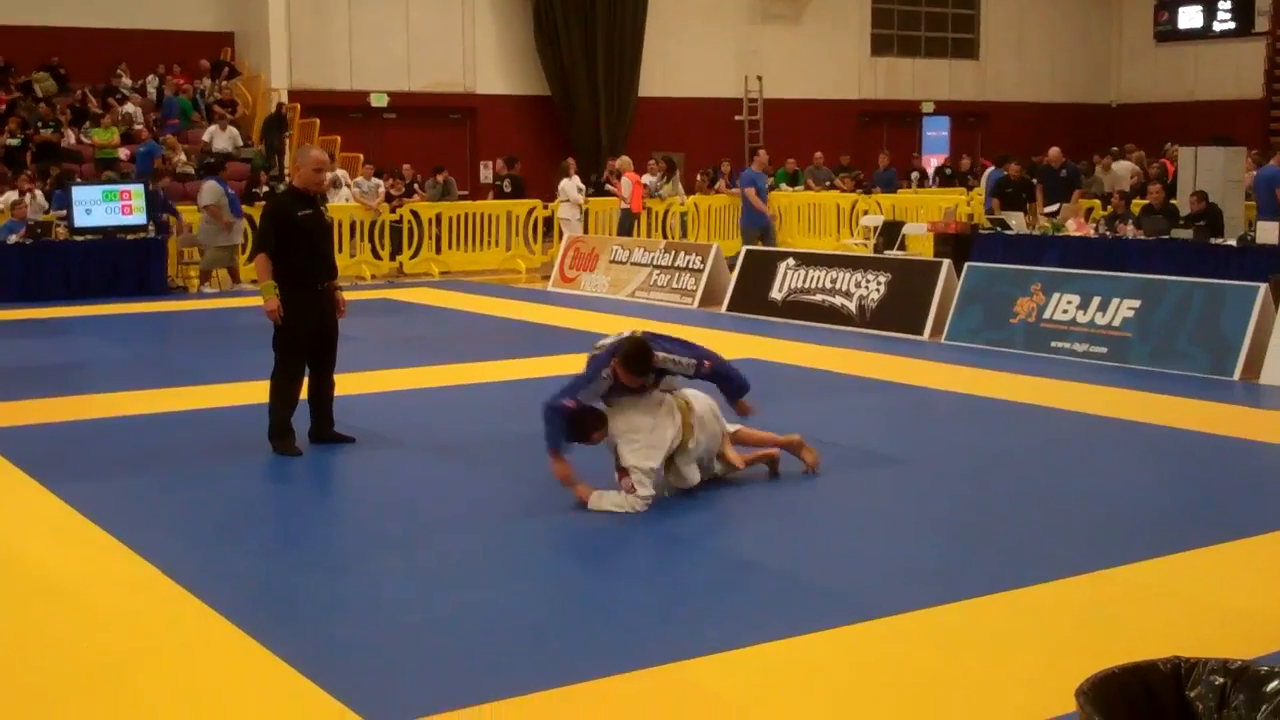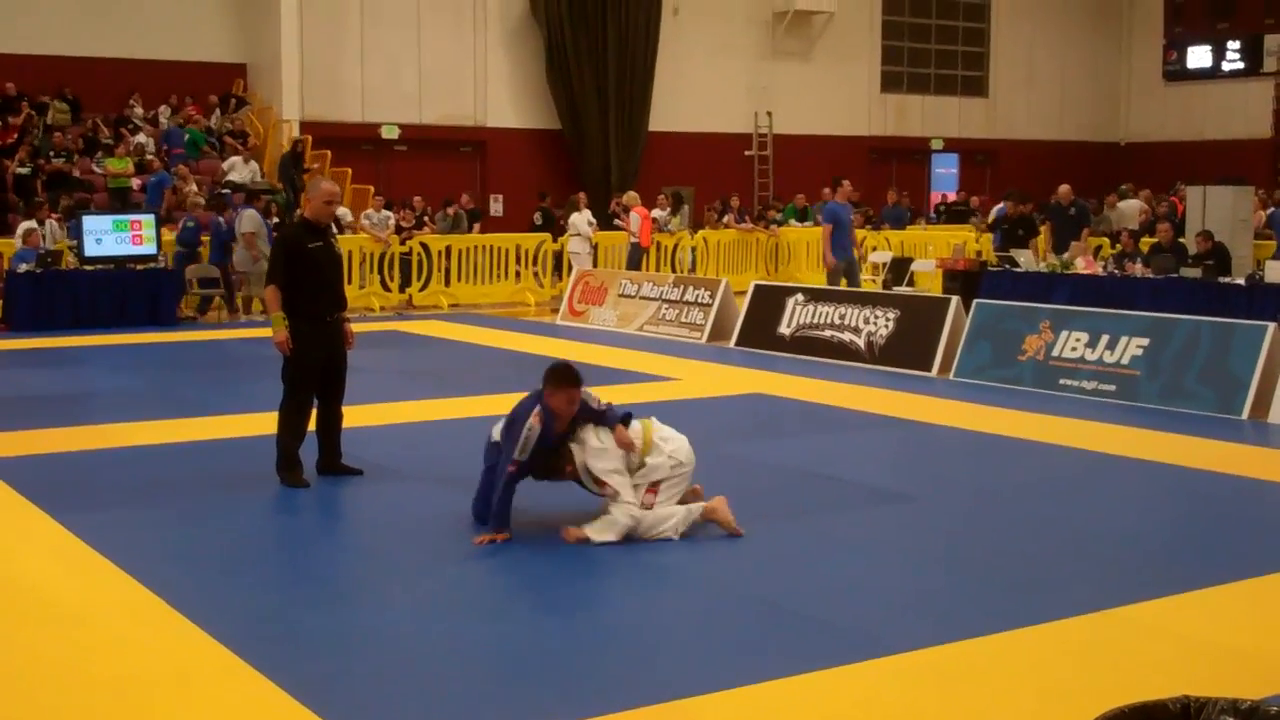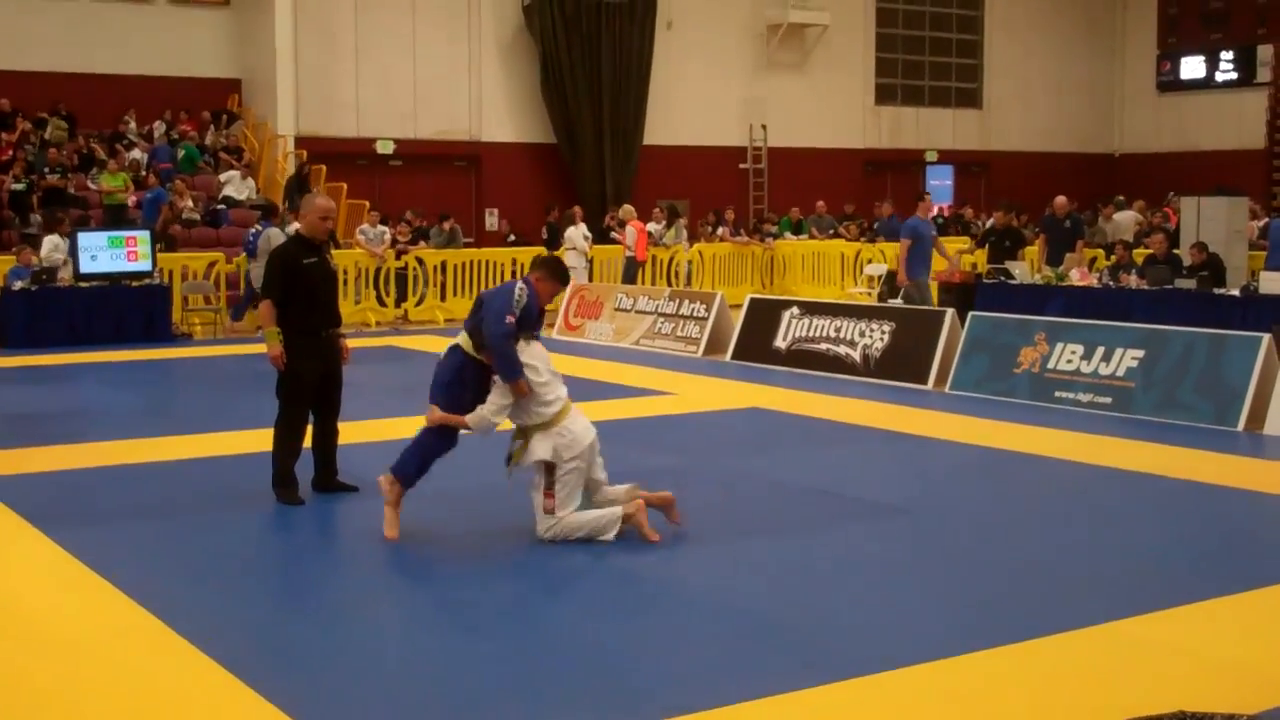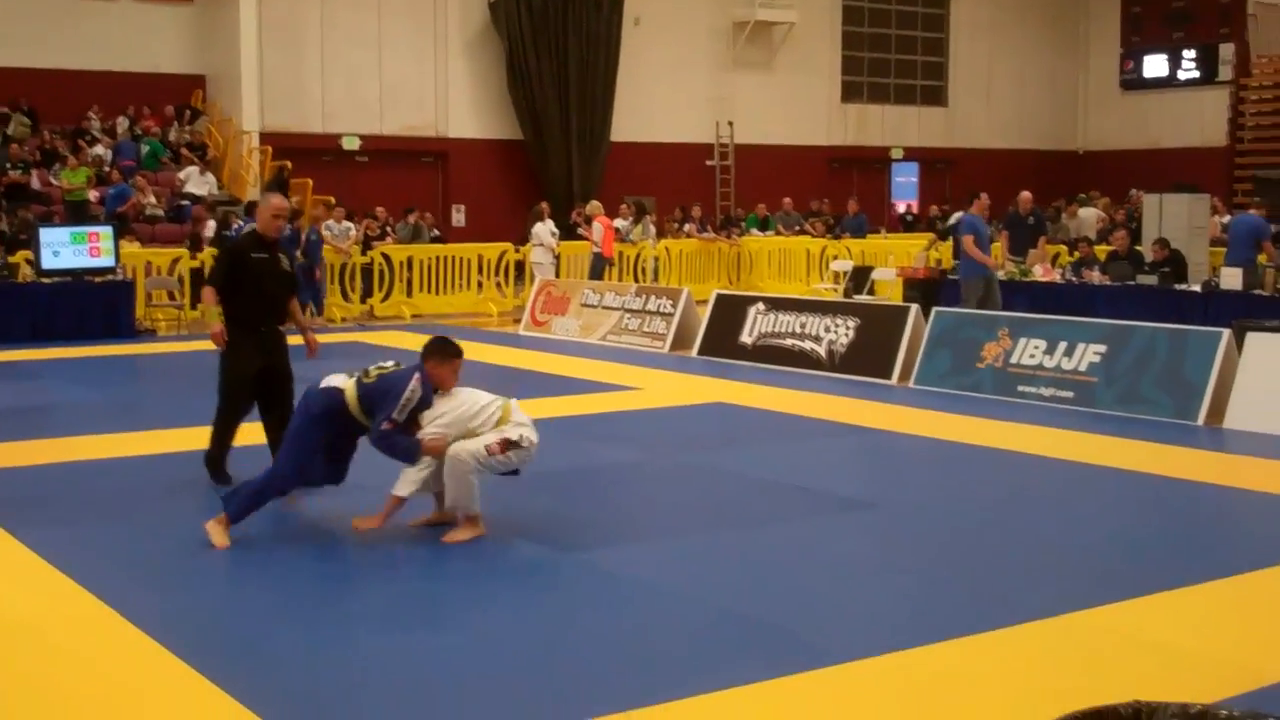
dt=0.7s
person 1, frame 1
left shoulder: (319, 204)
right shoulder: (279, 206)
right elbow: (262, 254)
left wrist: (335, 288)
right wrist: (269, 293)
left hip: (322, 297)
right hip: (293, 299)
left knee: (324, 366)
right knee: (289, 369)
left ankle: (322, 428)
right ankle: (280, 435)
person 1, frame 2
left shoulder: (329, 236)
right shoulder: (290, 237)
right elbow: (273, 285)
left wrist: (343, 319)
right wrist: (278, 324)
left hip: (331, 328)
right hip: (303, 330)
left knee: (332, 398)
right knee: (297, 400)
left ankle: (330, 460)
right ankle: (288, 466)
person 1, frame 3
left shoulder: (324, 251)
right shoulder: (285, 254)
right elbow: (267, 300)
left wrist: (338, 335)
right wrist: (272, 339)
left hip: (326, 343)
right hip: (298, 346)
left knee: (328, 414)
right knee: (293, 416)
left ankle: (326, 477)
right ankle: (284, 483)
person 1, frame 4
left shoulder: (282, 254)
right shoulder: (237, 249)
left elbow: (289, 297)
right elbow: (211, 286)
left wrist: (305, 330)
right wrist: (215, 319)
left hip: (272, 338)
right hip: (240, 339)
left knee: (280, 406)
right knee: (233, 404)
right ankle: (215, 460)
person 2, frame 1
left shoulder: (662, 357)
right shoulder: (600, 374)
left elbow: (708, 362)
right elbow: (556, 408)
left wrist: (736, 398)
right wrist: (558, 458)
person 2, frame 2
left shoulder: (576, 397)
right shoulder: (530, 423)
left elbow: (602, 411)
right elbow: (508, 476)
left wrist: (618, 428)
right wrist: (498, 526)
right hip: (506, 447)
right knee: (483, 513)
person 2, frame 3
left shoulder: (533, 307)
right shoulder: (517, 292)
right elbow: (498, 336)
right wrist: (515, 378)
left hip: (480, 373)
right hip: (460, 369)
left knee: (444, 433)
right knee: (441, 432)
left ankle: (394, 482)
right ankle: (394, 495)
person 2, frame 4
left shoulder: (416, 378)
right shoulder: (413, 386)
left elbow: (398, 423)
right elbow: (382, 435)
right wrist: (422, 447)
left hip: (340, 409)
right hip: (323, 407)
left knee: (331, 471)
right knee: (286, 473)
right ankle: (222, 520)
person 3, frame 1
left shoulder: (633, 450)
right shoulder: (613, 410)
left elbow: (638, 501)
left wrist: (591, 497)
left hip: (695, 434)
right hip: (689, 402)
right knee: (726, 434)
left ankle: (765, 456)
right ankle: (792, 442)
person 3, frame 2
left shoulder: (598, 462)
right shoulder: (571, 443)
left elbow: (629, 516)
left wrist: (585, 532)
left hip: (670, 456)
right hip: (659, 442)
left knee: (637, 522)
left ankle: (707, 509)
right ankle: (686, 496)
person 3, frame 3
right shoulder: (531, 347)
left elbow: (487, 420)
left wrist: (441, 418)
left hip: (561, 441)
right hip: (576, 428)
left knee: (550, 529)
right knee: (597, 497)
left ankle: (626, 513)
right ankle: (653, 499)
person 3, frame 4
left shoulder: (433, 426)
left elbow: (416, 472)
left wrist: (379, 519)
left hip: (518, 435)
right hip: (495, 428)
left knee: (457, 455)
left ankle: (472, 522)
right ankle: (445, 511)
